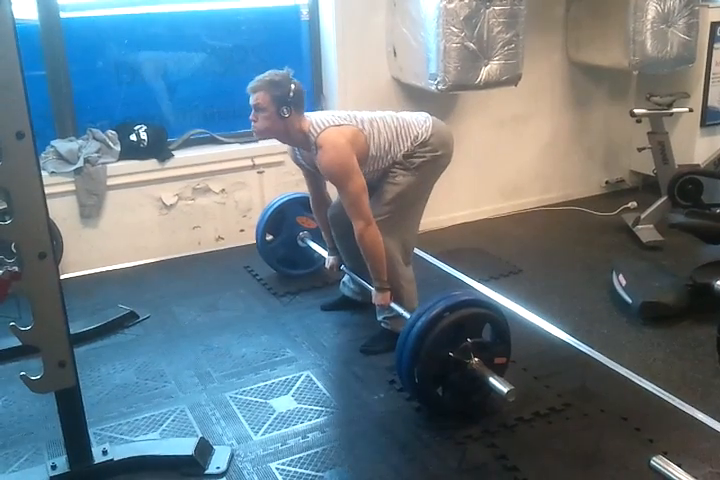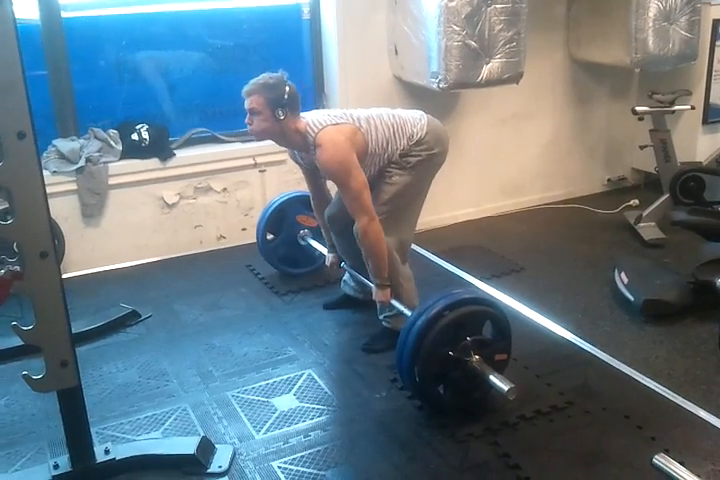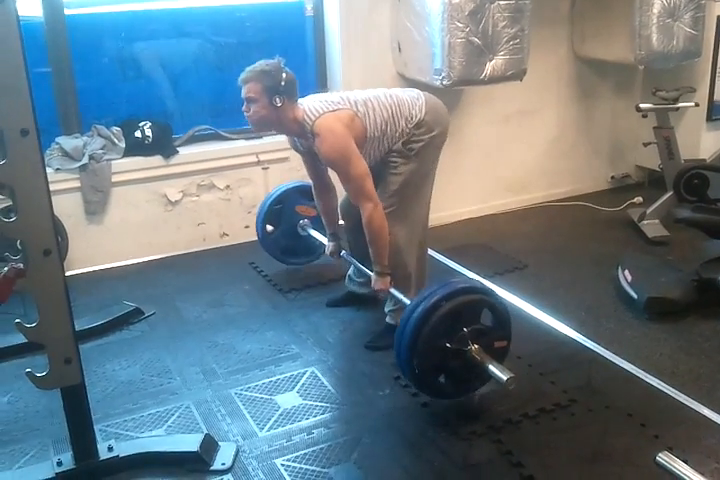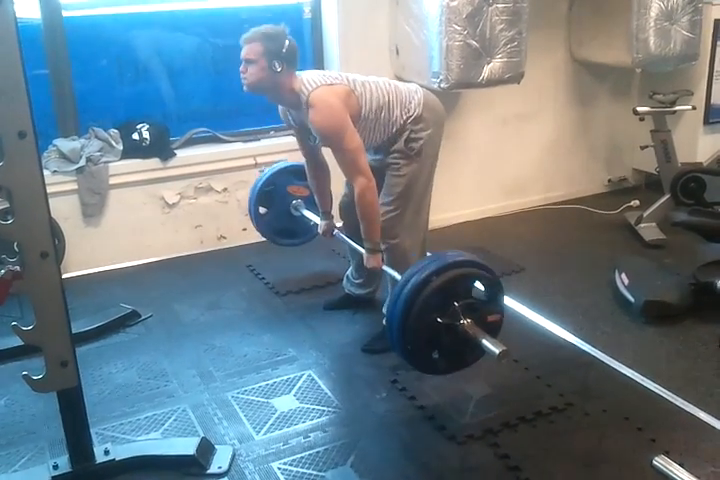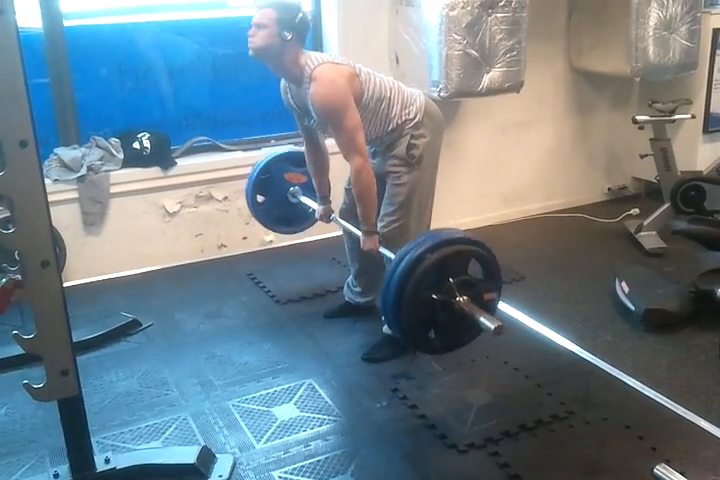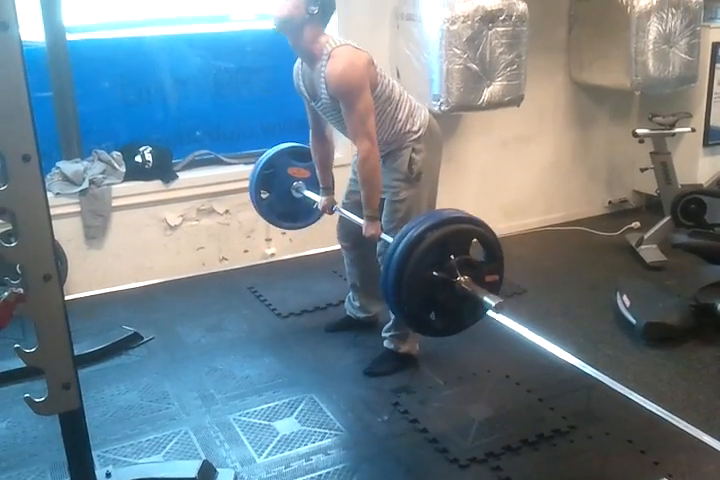
dt=0.3s
person 1, frame 1
left shoulder: (331, 149)
right shoulder: (299, 143)
left elbow: (364, 224)
right elbow: (319, 200)
left wrist: (382, 287)
right wrist: (332, 251)
left hip: (427, 144)
right hip: (399, 142)
left knee: (383, 230)
right knee: (340, 217)
left ankle: (399, 325)
right ankle: (357, 292)
person 1, frame 2
left shoulder: (330, 148)
right shoulder: (296, 141)
left elbow: (367, 221)
right elbow: (320, 197)
left wrist: (383, 284)
right wrist: (332, 247)
left hip: (421, 142)
right hip: (394, 140)
left knee: (384, 229)
right knee: (338, 217)
left ankle: (400, 322)
right ankle: (358, 290)
person 1, frame 3
left shoulder: (329, 135)
right shoulder: (296, 128)
left elbow: (371, 207)
right elbow: (321, 185)
left wrist: (382, 272)
right wrist: (332, 236)
left hip: (421, 124)
right hip: (393, 127)
left knee: (394, 221)
right knee: (351, 211)
left ankle: (404, 318)
right ankle: (362, 287)
person 1, frame 4
left shoulder: (323, 106)
right shoulder: (288, 105)
left elbow: (362, 181)
right elbow: (314, 161)
left wrist: (373, 250)
right wrist: (325, 215)
left hip: (417, 121)
right hip: (386, 130)
left knee: (395, 223)
right knee: (352, 210)
right ankle: (360, 290)
person 1, frame 5
left shoulder: (325, 84)
right shoulder: (289, 87)
left elbow: (358, 161)
right elbow: (314, 146)
left wrist: (371, 233)
right wrist: (323, 200)
left hip: (415, 128)
right hip: (382, 136)
left knee: (397, 232)
right knee: (352, 216)
right ankle: (361, 297)
person 1, frame 6
left shoulder: (343, 64)
right shoulder: (302, 68)
left elbow: (366, 144)
right elbow: (319, 132)
left wrist: (373, 216)
right wrist: (326, 189)
left hip: (412, 144)
right hip: (378, 147)
right knee: (351, 234)
left ankle: (402, 345)
right ankle: (363, 311)
